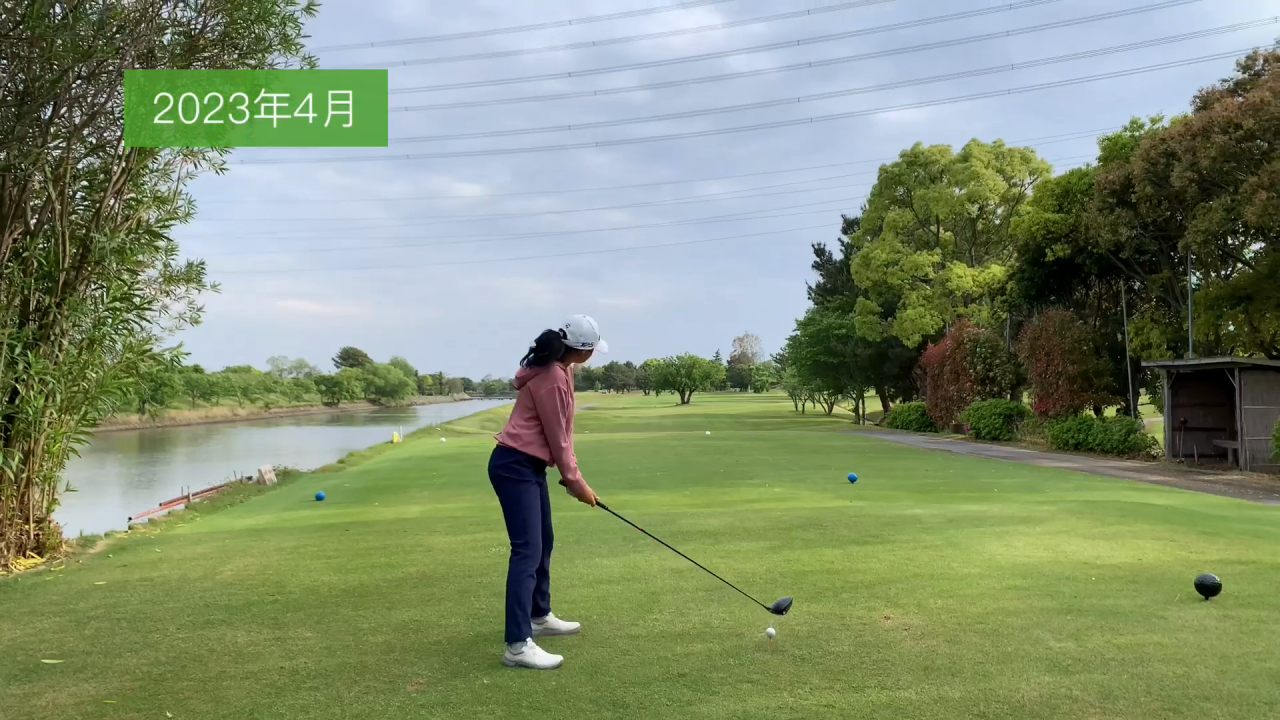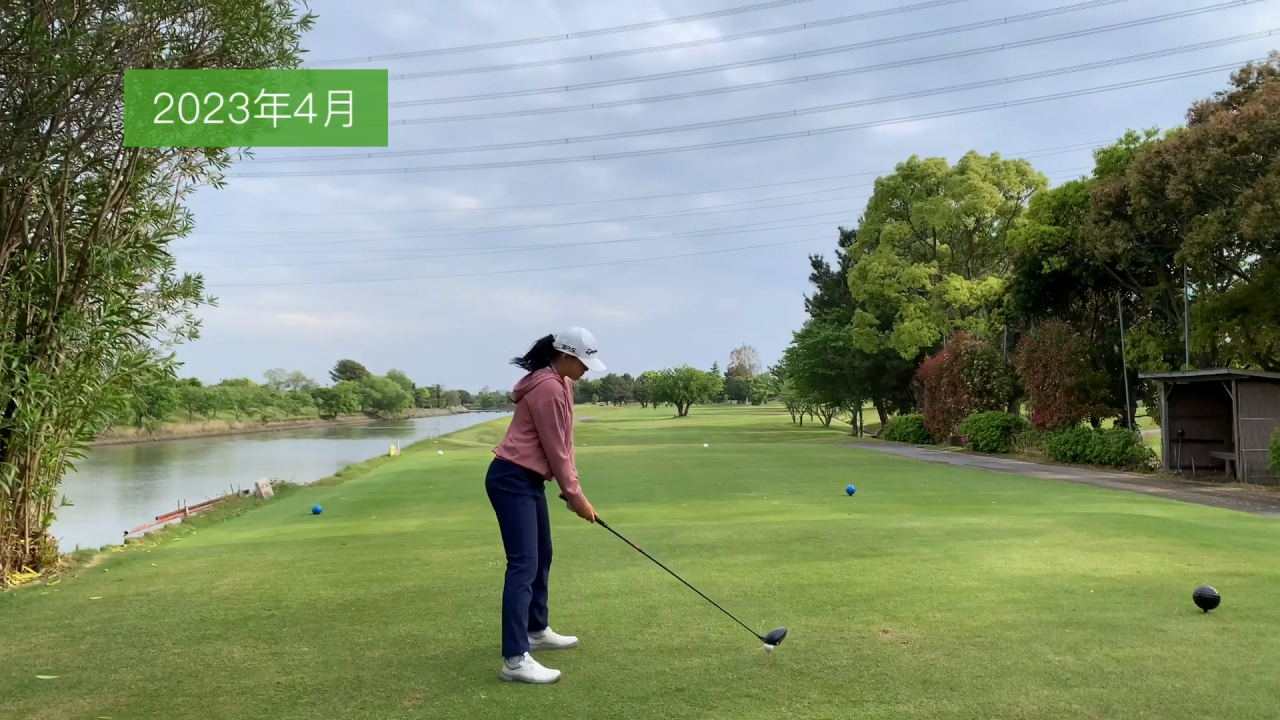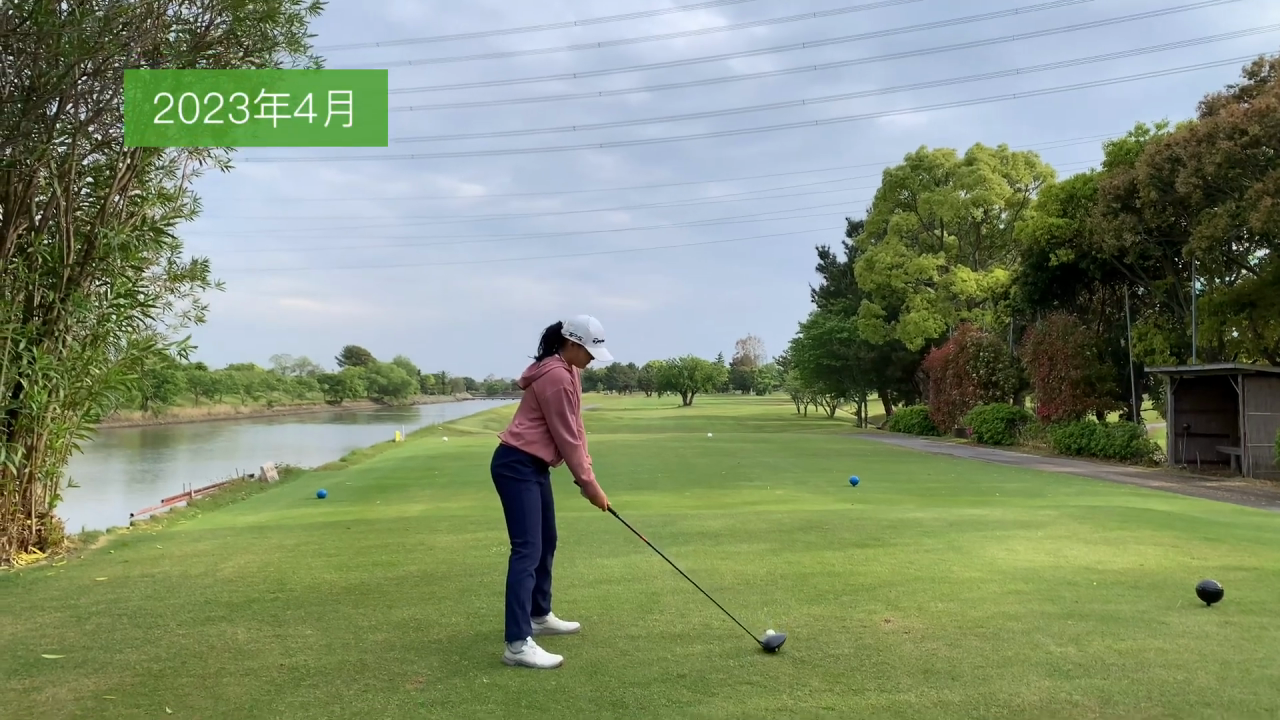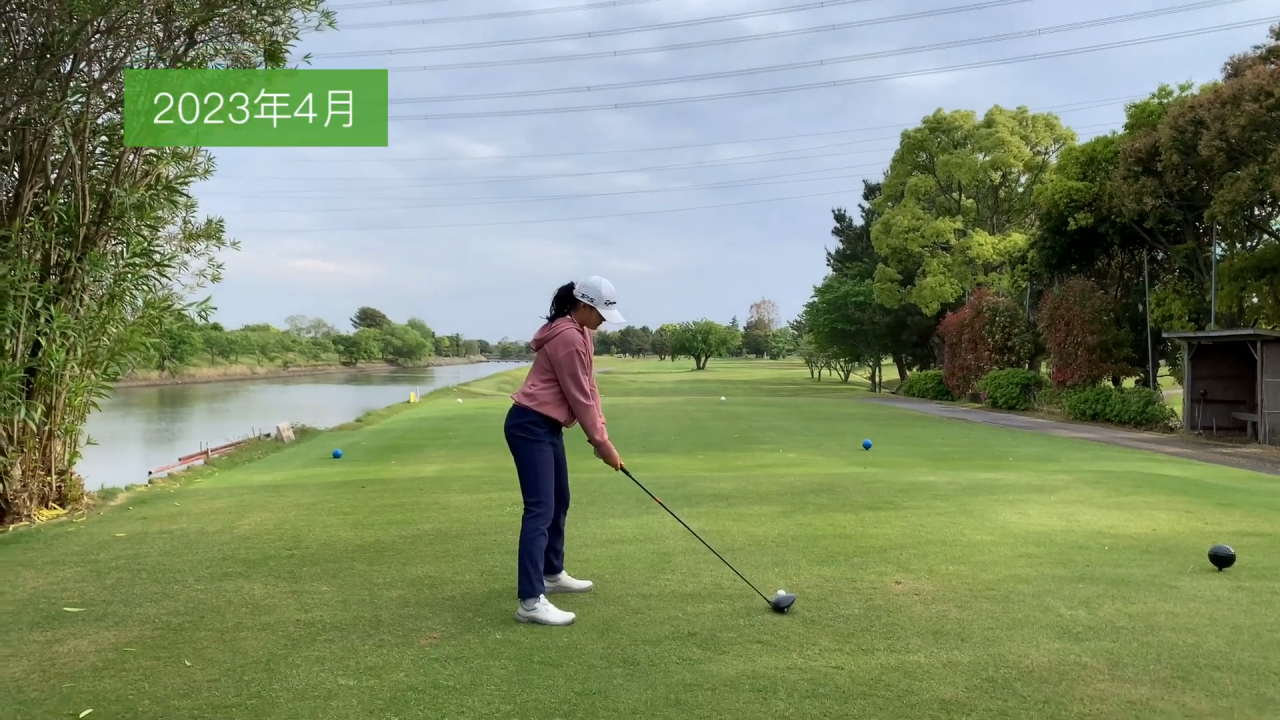
dt=0.7s
person 1, frame 1
left shoulder: (560, 370)
right shoulder: (551, 378)
left elbow: (563, 431)
right elbow: (557, 437)
left wrist: (572, 474)
right wrist: (576, 482)
left hip: (530, 465)
right hip: (515, 465)
left knee: (543, 542)
right knee: (528, 549)
left ankle: (539, 617)
right ankle: (518, 645)
person 1, frame 2
left shoulder: (560, 383)
right shoulder: (548, 389)
left elbow: (564, 444)
right elbow: (555, 451)
left wrist: (574, 487)
right wrist: (576, 497)
left hip: (529, 479)
right hip: (512, 479)
left knee: (542, 556)
right knee: (523, 564)
left ankle: (537, 631)
right ankle: (515, 660)
person 1, frame 3
left shoulder: (567, 370)
right shoulder: (556, 377)
left elbow: (576, 428)
right elbow: (566, 437)
left wrist: (588, 473)
right wrist: (589, 484)
left hip: (534, 465)
right hip: (517, 465)
left knee: (546, 542)
right knee: (527, 550)
left ankle: (539, 616)
right ankle: (518, 644)
person 1, frame 4
left shoulder: (579, 332)
right shoulder: (567, 338)
left elbow: (589, 387)
right elbow: (578, 398)
left wrist: (602, 432)
right wrist: (602, 443)
left hip: (547, 426)
right hip: (530, 426)
left knee: (559, 501)
right knee: (540, 509)
left ankle: (552, 574)
right ankle: (531, 601)
